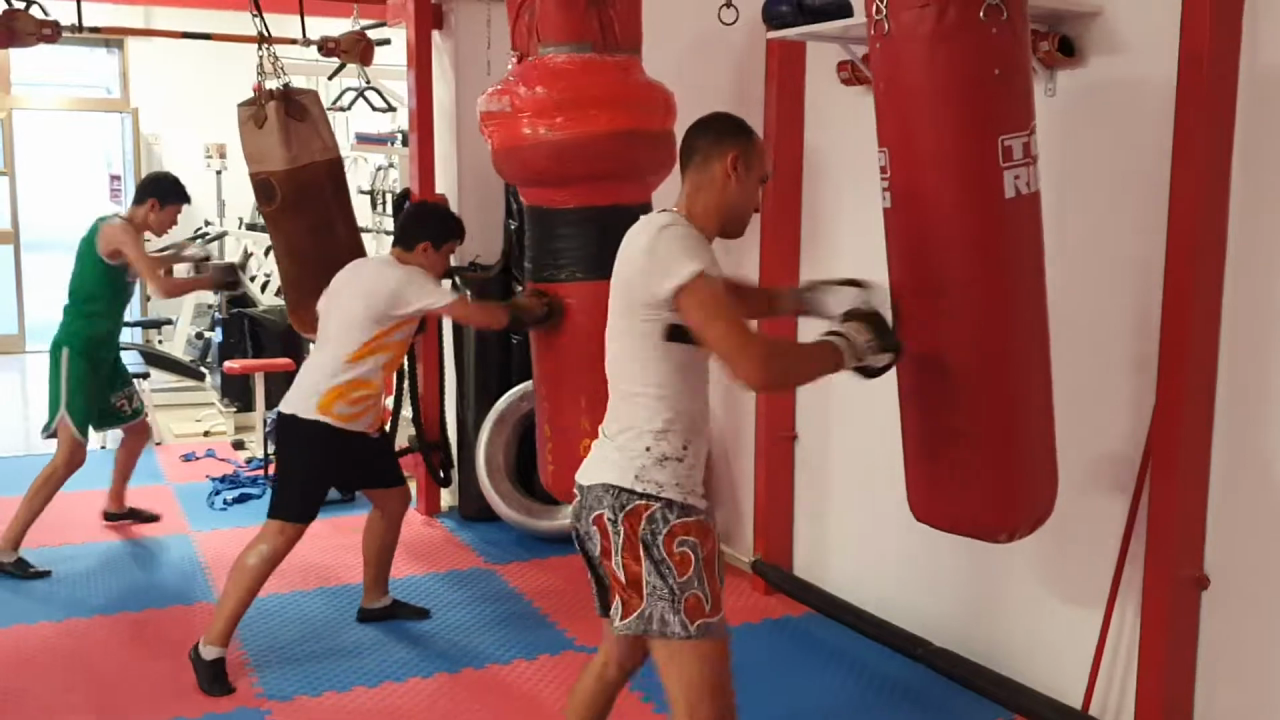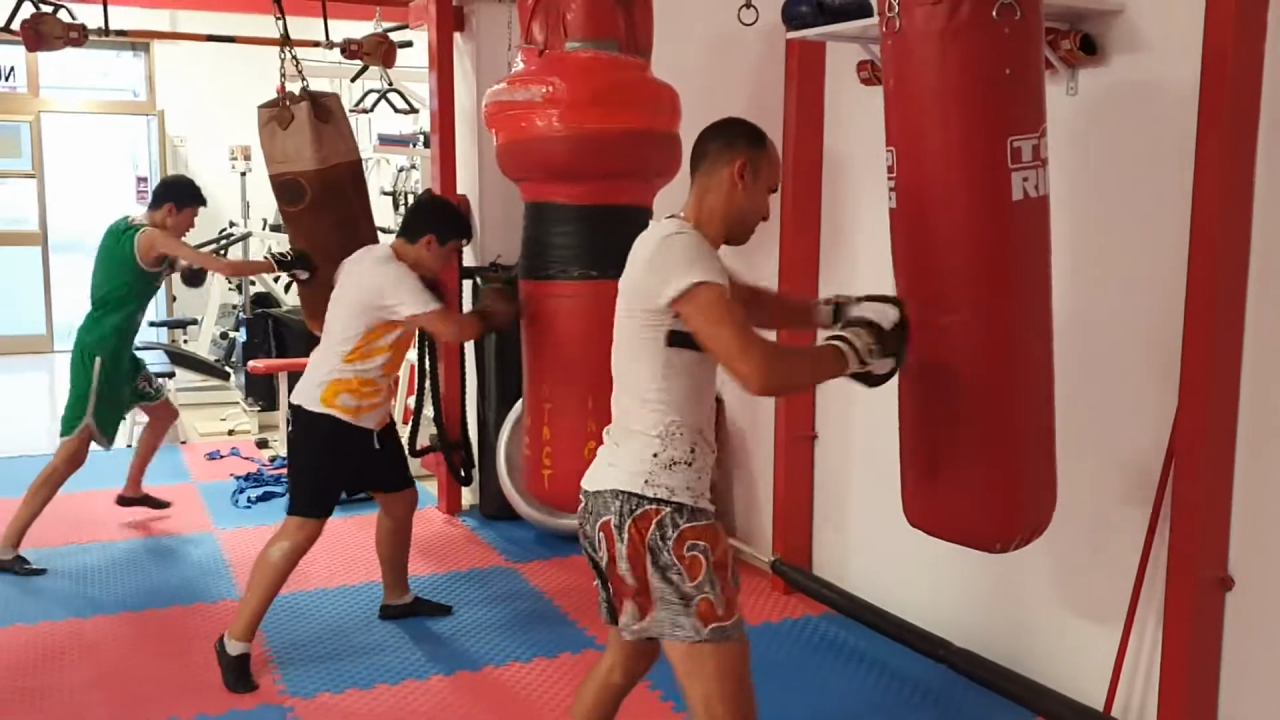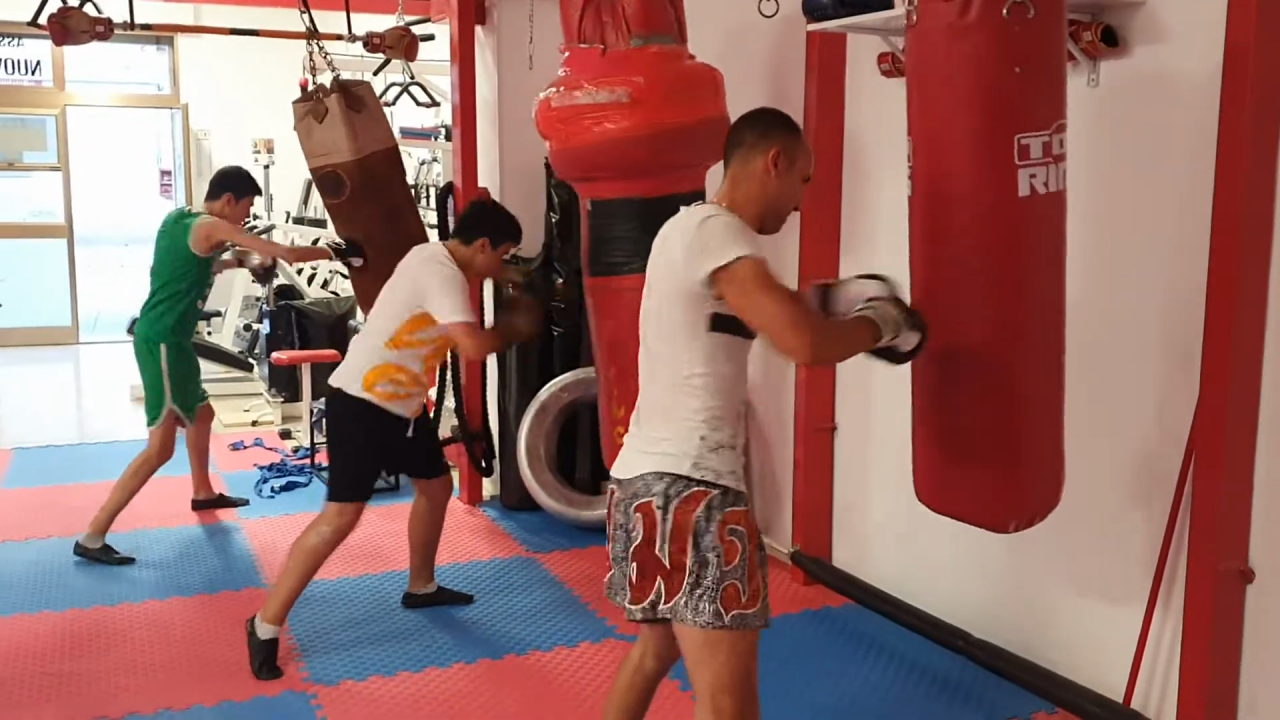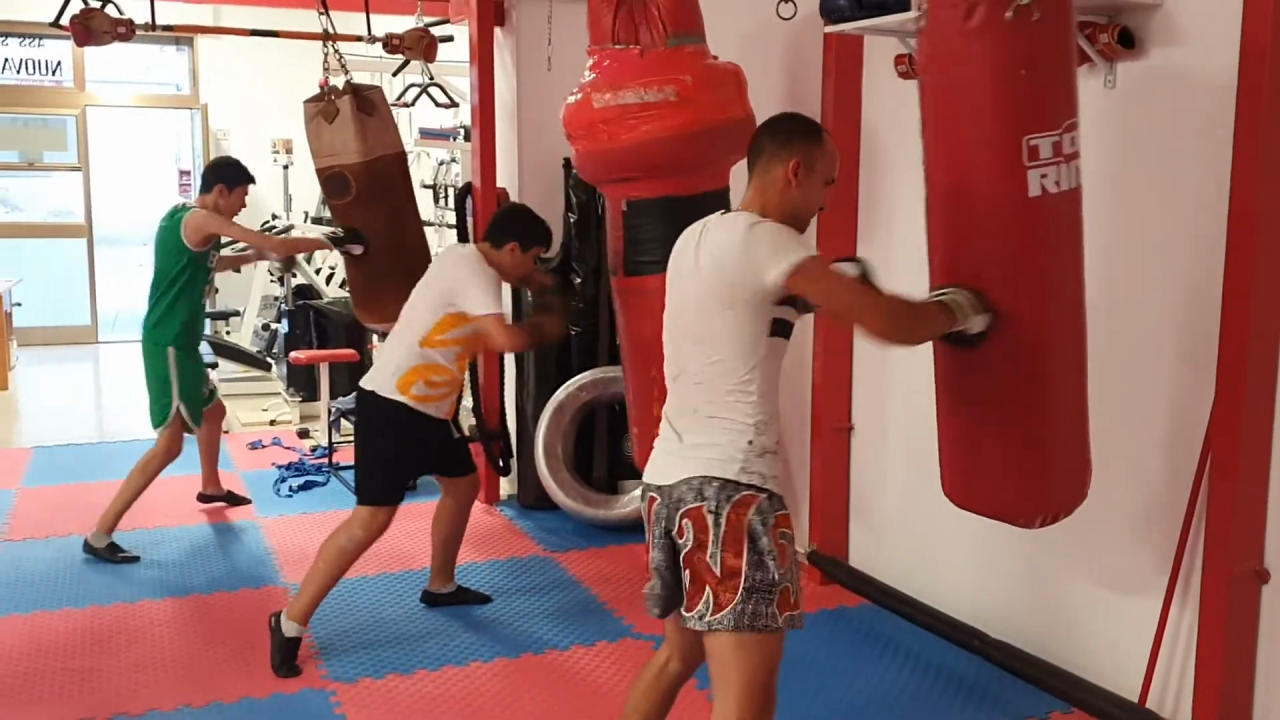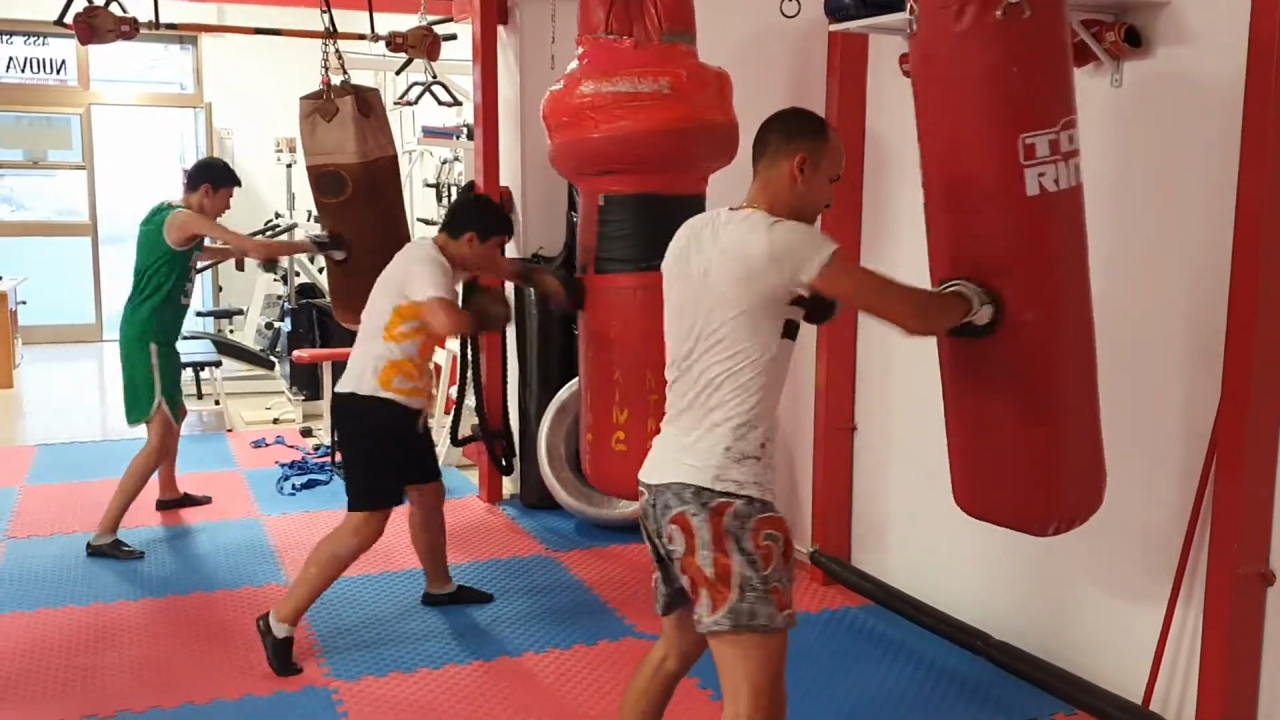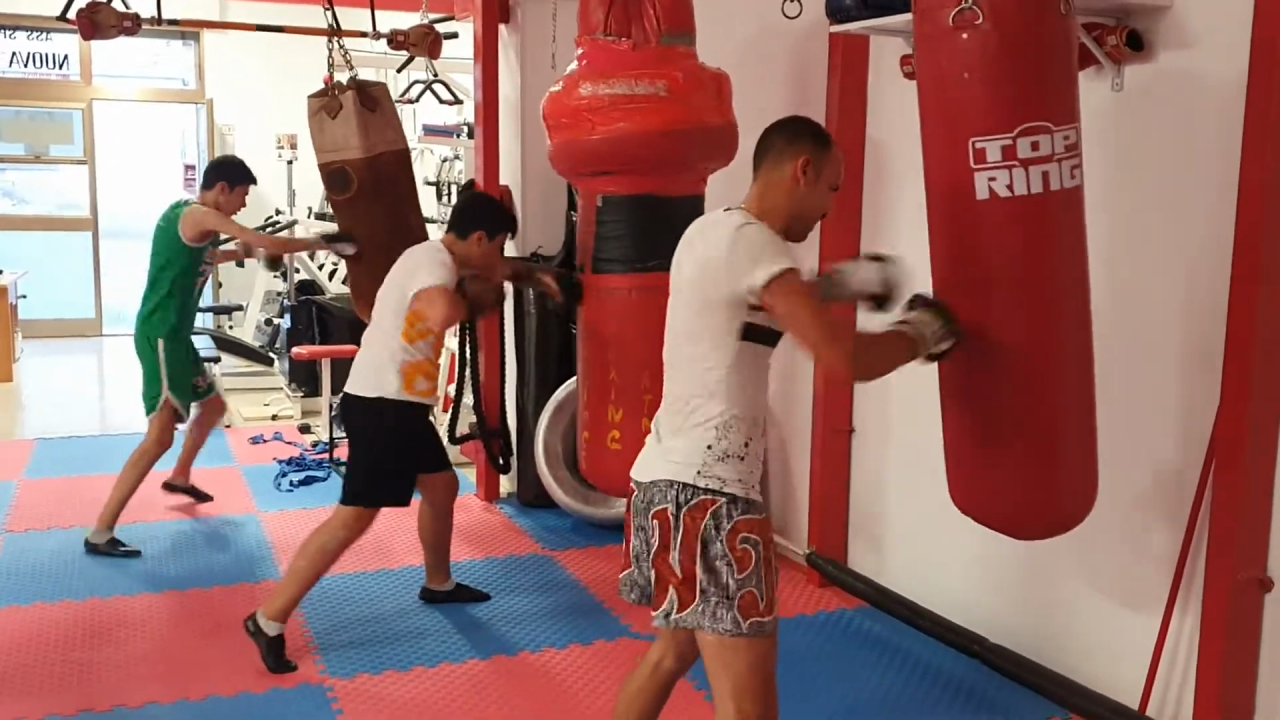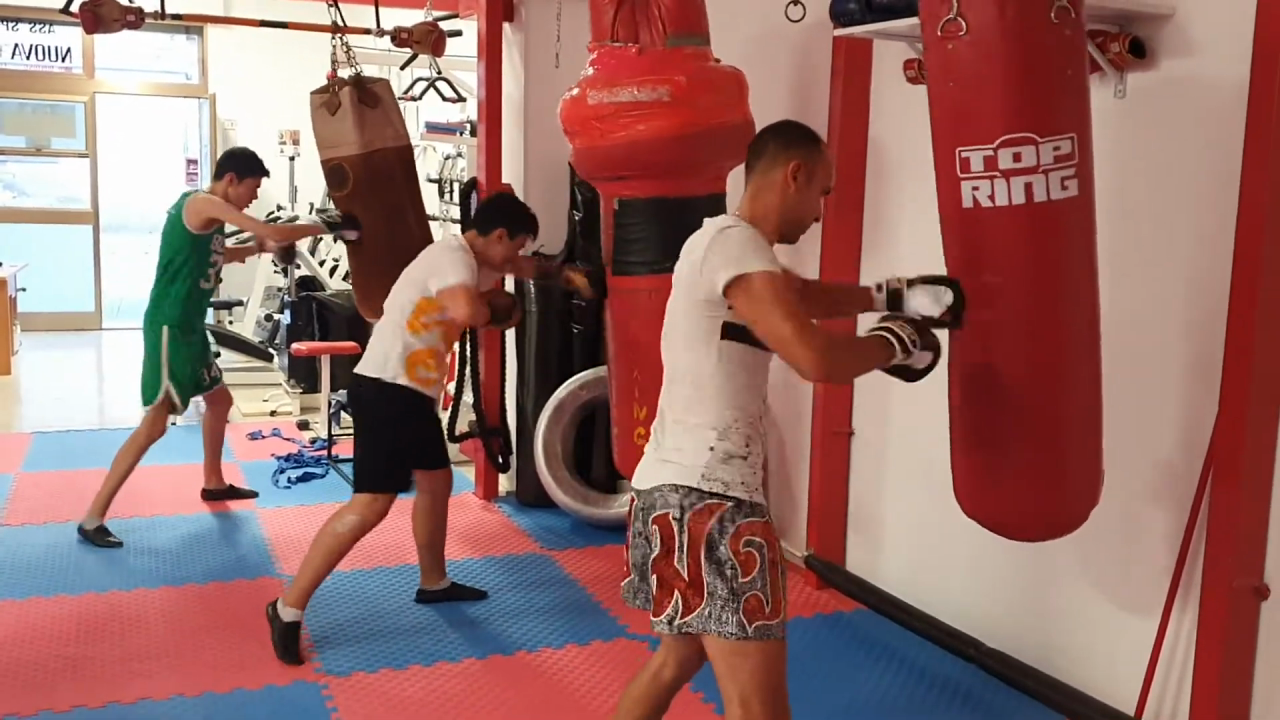
dt=0.7s
person 1, frame 1
left shoulder: (657, 236)
right shoulder: (674, 244)
left elbow: (736, 301)
right elbow: (757, 368)
left wrist: (812, 296)
right wrist: (851, 344)
left hip: (609, 482)
right hip: (646, 493)
left knee: (623, 649)
person 1, frame 2
left shoulder: (663, 242)
right shoulder: (680, 251)
left elbow: (754, 306)
right elbow: (762, 374)
left wrist: (845, 310)
right wrist: (853, 346)
left hip: (616, 488)
right hip: (655, 498)
left knee: (629, 653)
person 1, frame 3
left shoulder: (683, 228)
right shoulder: (719, 232)
left elbow: (740, 310)
right elbow: (809, 344)
left wrist: (819, 301)
right wrist: (878, 319)
left hip: (638, 474)
right hip: (689, 484)
left knee: (657, 649)
person 1, frame 4
left shoulder: (696, 237)
right shoulder: (760, 242)
right elbow: (889, 322)
left wrist: (845, 284)
right wrist: (961, 310)
left hip: (673, 477)
right hip: (730, 486)
left knee: (682, 650)
person 1, frame 5
left shoulder: (692, 236)
right shoulder: (778, 239)
right elbow: (905, 312)
left wrist: (812, 292)
right wrist: (972, 302)
left hip: (672, 475)
right hip: (723, 491)
left knee: (675, 648)
person 1, frame 6
left shoulder: (708, 232)
right shoulder: (752, 244)
right elbow: (845, 359)
right wrist: (924, 331)
left hip: (664, 475)
right hip: (706, 488)
left knee: (674, 648)
person 1, frame 7
left shoulder: (711, 239)
right shoulder: (739, 245)
left elbow: (800, 298)
right elbow: (815, 359)
left wrist: (894, 293)
right wrist: (898, 340)
left hip: (660, 483)
right hip: (704, 493)
left knee: (677, 655)
person 2, frame 1
left shoulder: (362, 270)
right shoulder: (405, 279)
right elbow: (480, 316)
right wrist: (527, 311)
left hip: (354, 420)
right hip: (313, 421)
left knee: (391, 499)
right knee: (281, 535)
left ankle: (376, 600)
right ankle: (212, 648)
person 2, frame 2
left shoulder: (374, 259)
right shoulder: (392, 276)
right elbow: (452, 330)
right wrist: (493, 315)
left hip: (367, 417)
right hip: (327, 416)
left knee: (401, 502)
right knee: (302, 528)
left ankle: (397, 598)
right ankle: (235, 643)
person 2, frame 3
left shoulder: (442, 262)
right shoulder: (438, 272)
right elbow: (473, 347)
left wrist: (516, 310)
right wrist: (514, 330)
left hip: (402, 405)
right hip: (364, 401)
left knee: (438, 487)
right knee: (342, 515)
left ankle: (422, 586)
right ankle: (266, 625)
person 2, frame 4
left shoulder: (463, 258)
right shoulder: (475, 272)
right elbow: (505, 340)
left wrist: (542, 283)
right wrist: (545, 330)
left hip: (428, 408)
right hip: (392, 403)
left knee: (464, 484)
right knee: (373, 518)
left ankle: (441, 586)
right ankle: (290, 624)
person 2, frame 5
left shoulder: (437, 253)
right shoulder: (429, 262)
left elbow: (493, 267)
right elbow: (446, 322)
left wrist: (543, 280)
right wrist: (492, 315)
left hip: (398, 402)
right hip: (371, 404)
left knee: (430, 497)
right knee: (366, 524)
left ankle: (440, 586)
right ankle: (279, 622)
person 2, frame 6
left shoulder: (437, 256)
right shoulder: (434, 261)
left elbow: (493, 273)
right elbow: (439, 315)
left wrist: (531, 274)
right wrist: (474, 297)
left hip: (403, 401)
right hip: (381, 403)
left knee: (441, 487)
right knee: (353, 518)
left ankle: (439, 582)
right ankle: (269, 620)
person 2, frame 7
left shoulder: (466, 254)
right shoulder: (455, 256)
left elbow: (525, 268)
right elbow: (465, 310)
left wrist: (562, 273)
right wrist: (501, 315)
left hip: (412, 390)
right hip: (387, 390)
left knee: (436, 484)
right knee: (370, 503)
left ankle: (433, 583)
right ankle: (288, 609)
person 3, frame 1
left shoulder: (124, 231)
right shoulder: (120, 230)
right elbow: (163, 287)
left wrist: (172, 257)
right wrist: (214, 279)
left hip: (103, 352)
right hip: (75, 351)
left knee: (137, 431)
right knee: (71, 456)
left ankle: (116, 506)
person 3, frame 2
left shoulder: (126, 228)
right shoulder: (154, 239)
right elbow: (224, 268)
left wrist: (173, 267)
right wrist: (279, 264)
left hip: (115, 348)
right hip: (101, 353)
left knee: (164, 413)
right knee: (72, 455)
left ankle: (132, 490)
person 3, frame 3
left shoulder: (181, 219)
right shoulder: (212, 226)
right elbow: (280, 254)
left wrist: (233, 260)
right wrist: (334, 250)
left hip: (174, 339)
right hip: (160, 341)
left knee: (200, 413)
right knee: (161, 443)
left ankle: (202, 492)
right ankle: (92, 538)
person 3, frame 4
left shoulder: (187, 216)
right shoulder: (202, 220)
left elbow: (209, 264)
right elbow: (271, 245)
left wrist: (255, 256)
right wrist: (329, 243)
left hip: (182, 339)
right hip: (169, 342)
left knee: (213, 412)
right knee: (169, 444)
left ankle: (212, 487)
right ankle: (100, 535)
person 3, frame 5
left shoulder: (168, 213)
right shoulder: (187, 219)
left elbow: (194, 254)
right elbow: (254, 250)
left wrist: (229, 249)
right wrist: (310, 244)
left hip: (155, 335)
right hip: (148, 339)
left knee: (172, 418)
right knee: (160, 437)
left ankle: (169, 492)
right ankle: (104, 536)
person 3, frame 6
left shoulder: (190, 213)
right shoulder: (202, 216)
left elbow: (206, 258)
right elbow: (268, 244)
left wrist: (243, 250)
right wrist: (322, 242)
left hip: (174, 331)
right hip: (163, 335)
left knee: (213, 407)
right knee: (160, 436)
left ankle: (180, 477)
right ankle: (101, 532)
person 3, frame 7
left shoulder: (210, 206)
right shoulder: (204, 203)
left elbow: (211, 258)
right elbow: (269, 233)
left wrist: (246, 250)
right wrist: (324, 225)
left hip: (189, 324)
right hip: (170, 325)
left knee: (219, 399)
right knee: (154, 424)
left ankle: (214, 482)
right ankle: (93, 518)
